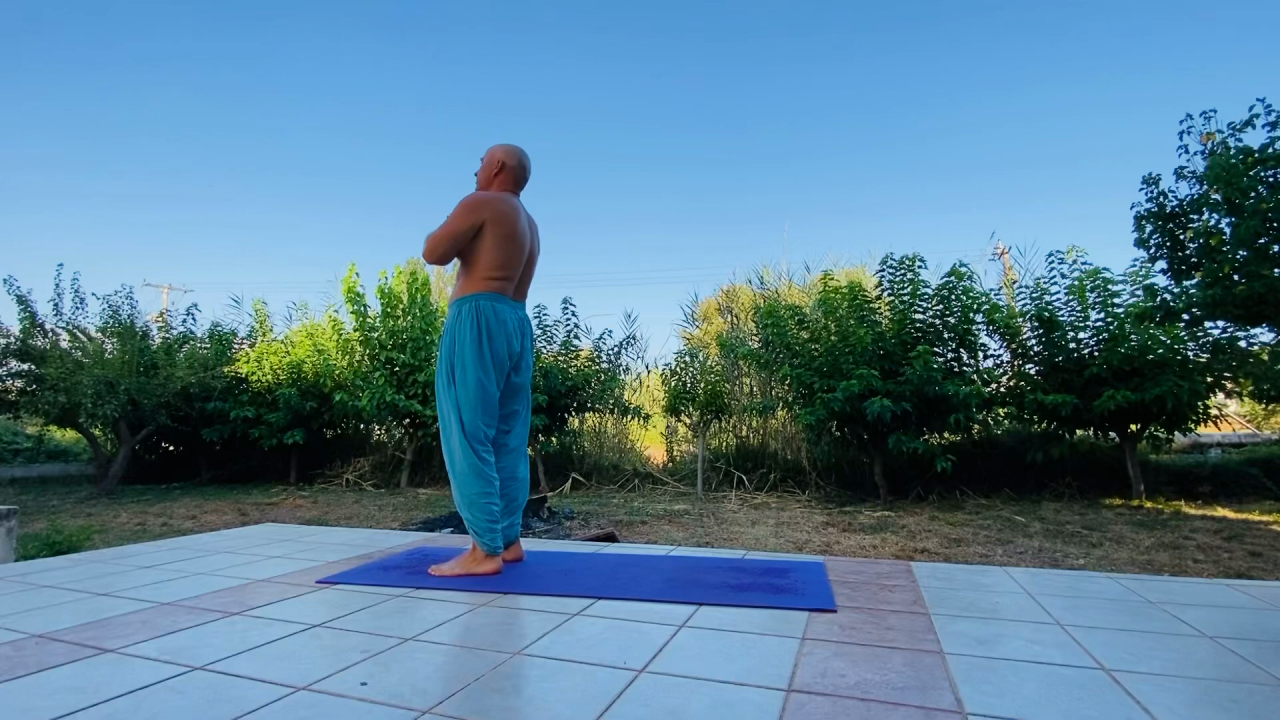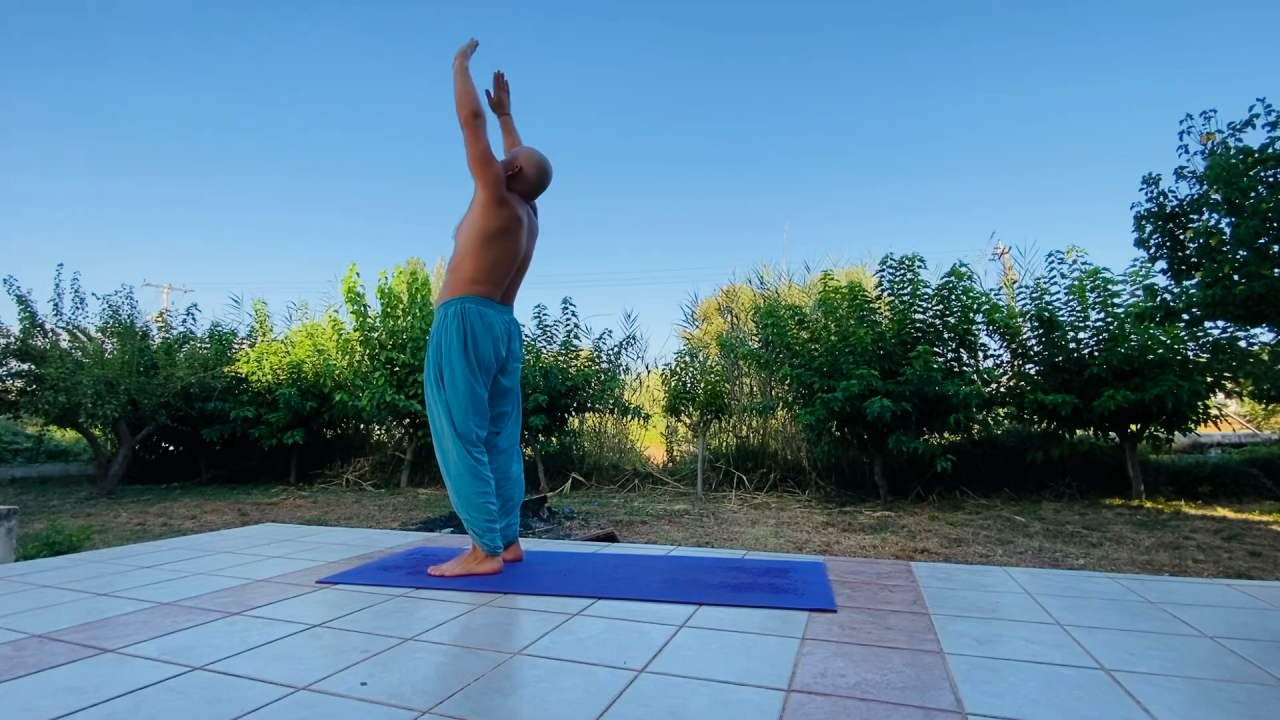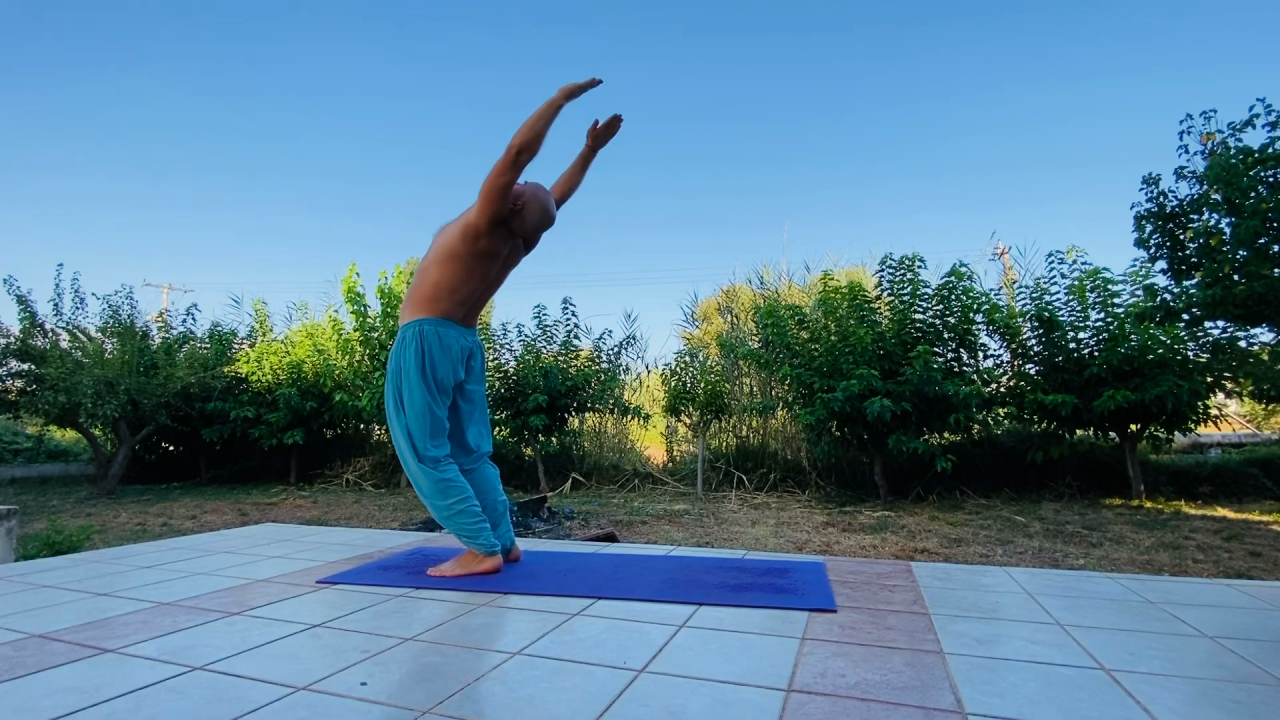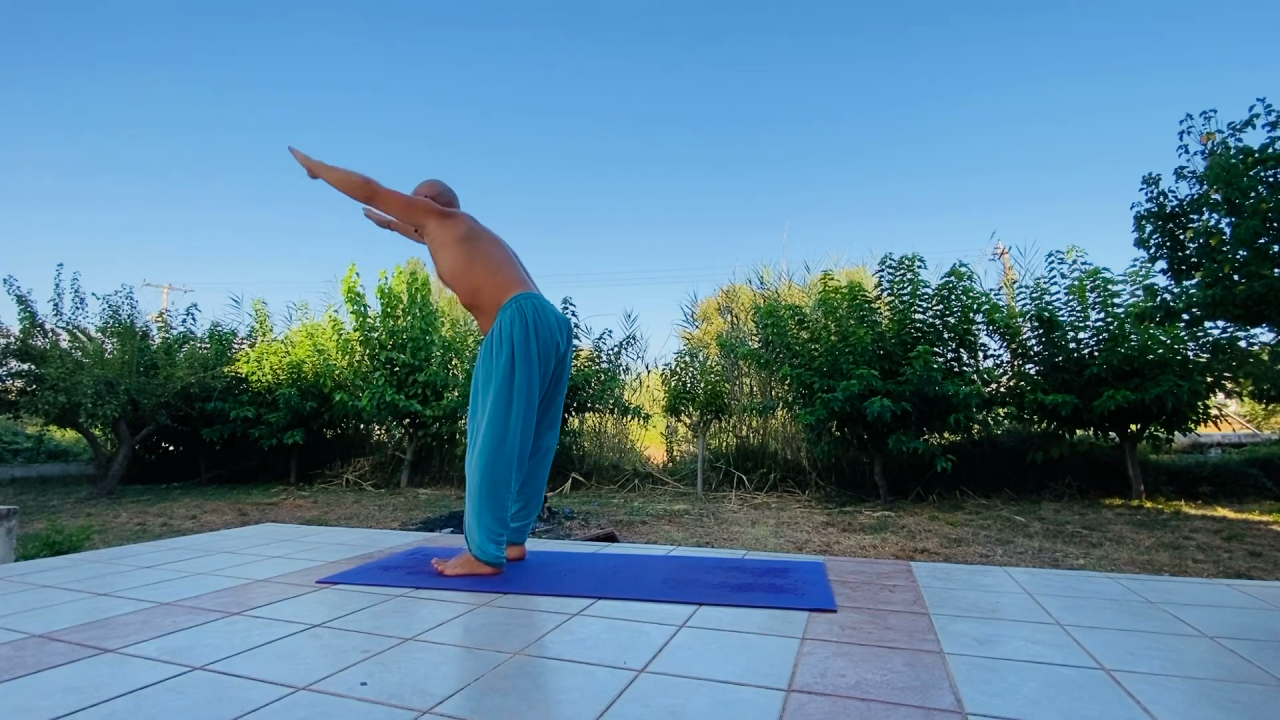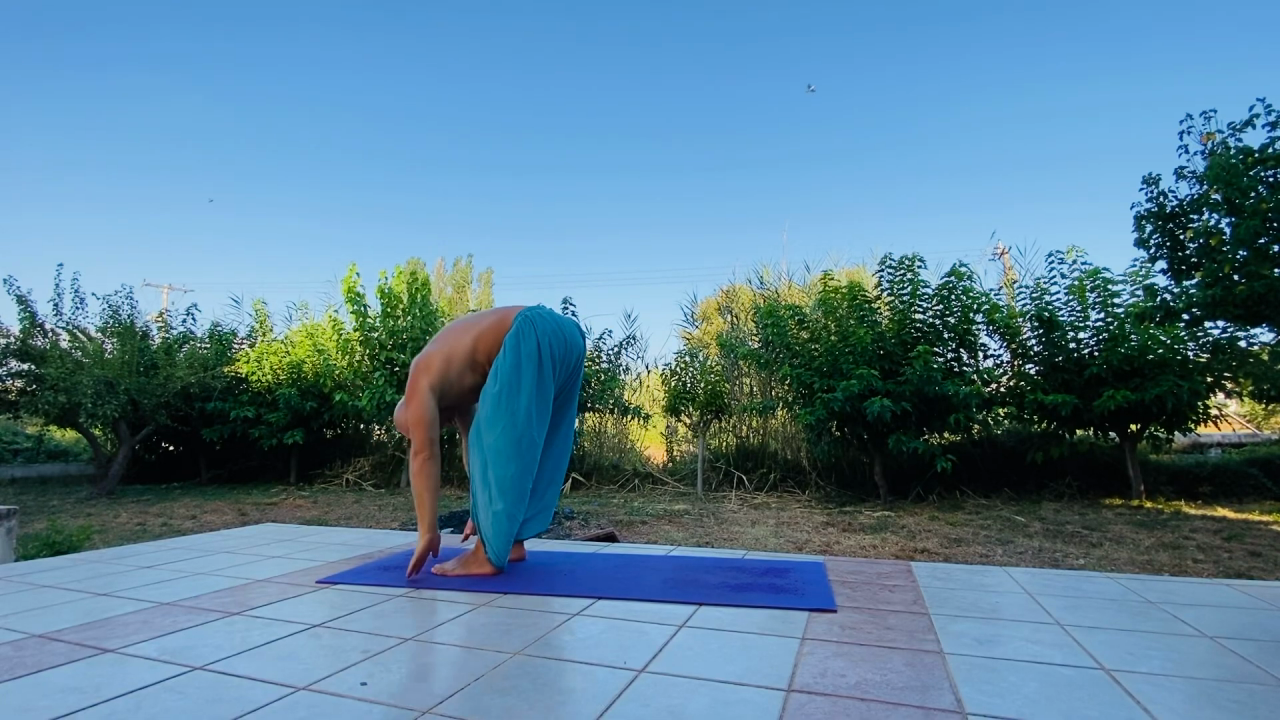
dt=1s
person 1, frame 1
left shoulder: (483, 203)
right shoulder: (528, 224)
left elbow: (434, 252)
left wrist: (452, 237)
right wrist: (467, 241)
left hip: (478, 322)
right hip: (515, 325)
left knee: (467, 437)
right knee: (504, 439)
left ankle: (485, 550)
right ankle: (507, 540)
person 1, frame 2
left shoulder: (499, 198)
right shoulder: (529, 215)
left elbow: (469, 120)
right elbow: (523, 161)
left wrist: (460, 64)
right wrist: (505, 114)
left hip: (465, 323)
right hip: (503, 328)
left knee: (461, 440)
right knee: (498, 441)
left ankle: (485, 551)
right ankle: (506, 540)
person 1, frame 3
left shoulder: (485, 226)
right shoulder: (520, 242)
left elbow: (517, 153)
right elbow: (560, 194)
left wrist: (560, 98)
right wrist: (590, 151)
left hip: (425, 342)
right hip: (464, 345)
left knee: (427, 453)
right knee: (468, 452)
left ankle: (482, 548)
right ankle: (502, 540)
person 1, frame 4
left shoulder: (442, 217)
right shoulder: (467, 230)
left elbow: (368, 190)
left wrist: (317, 168)
right wrist: (388, 222)
left hip: (517, 328)
right hip: (551, 326)
left knee: (495, 443)
right knee: (528, 442)
left ankle: (484, 553)
right ankle: (511, 539)
person 1, frame 5
left shoulder: (422, 381)
right shoulder: (454, 381)
left elbow: (423, 455)
right elbow: (471, 439)
left wrist: (427, 532)
right wrist: (480, 514)
left hip: (532, 339)
right hip: (566, 333)
left knee: (498, 446)
right knee: (527, 447)
left ankle: (488, 554)
right ankle: (510, 541)
